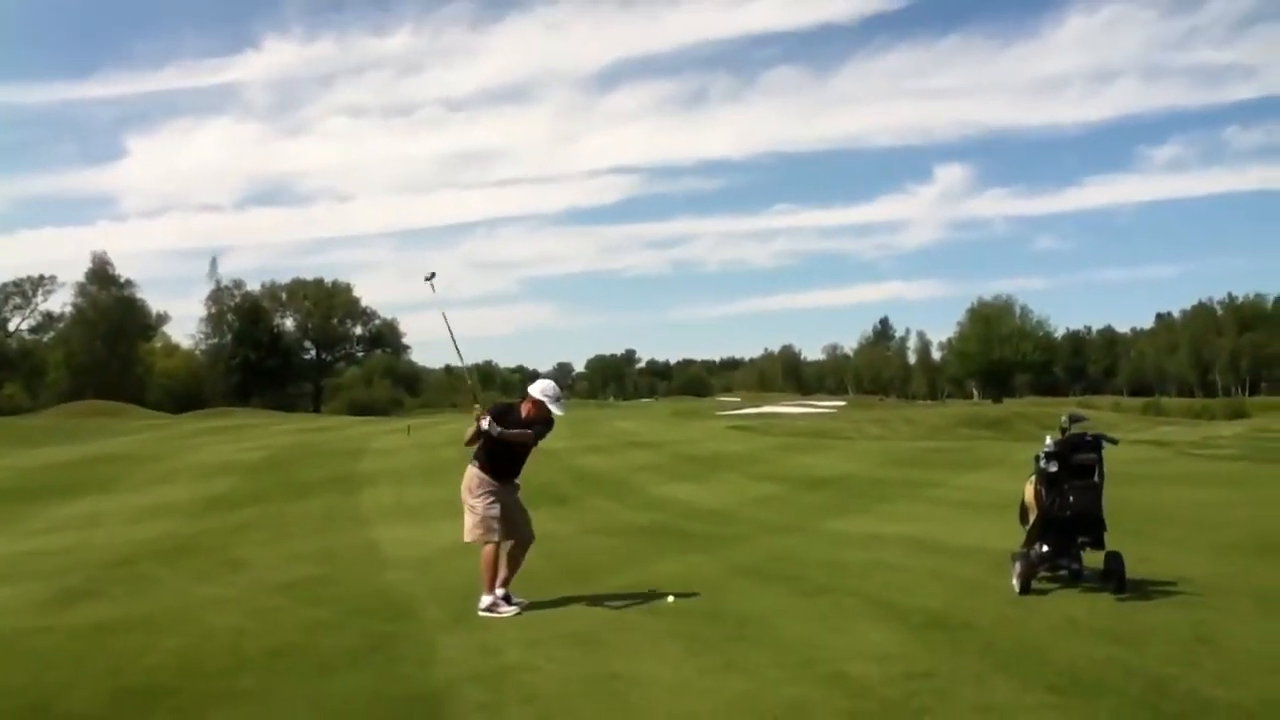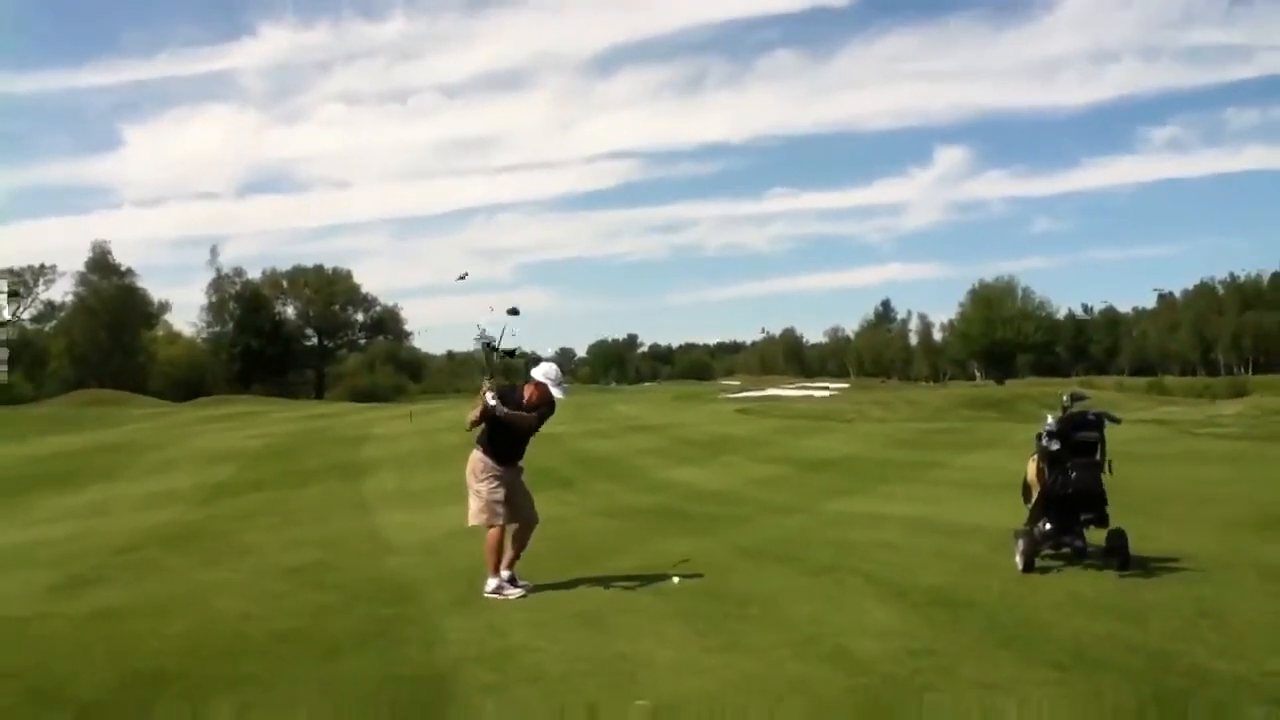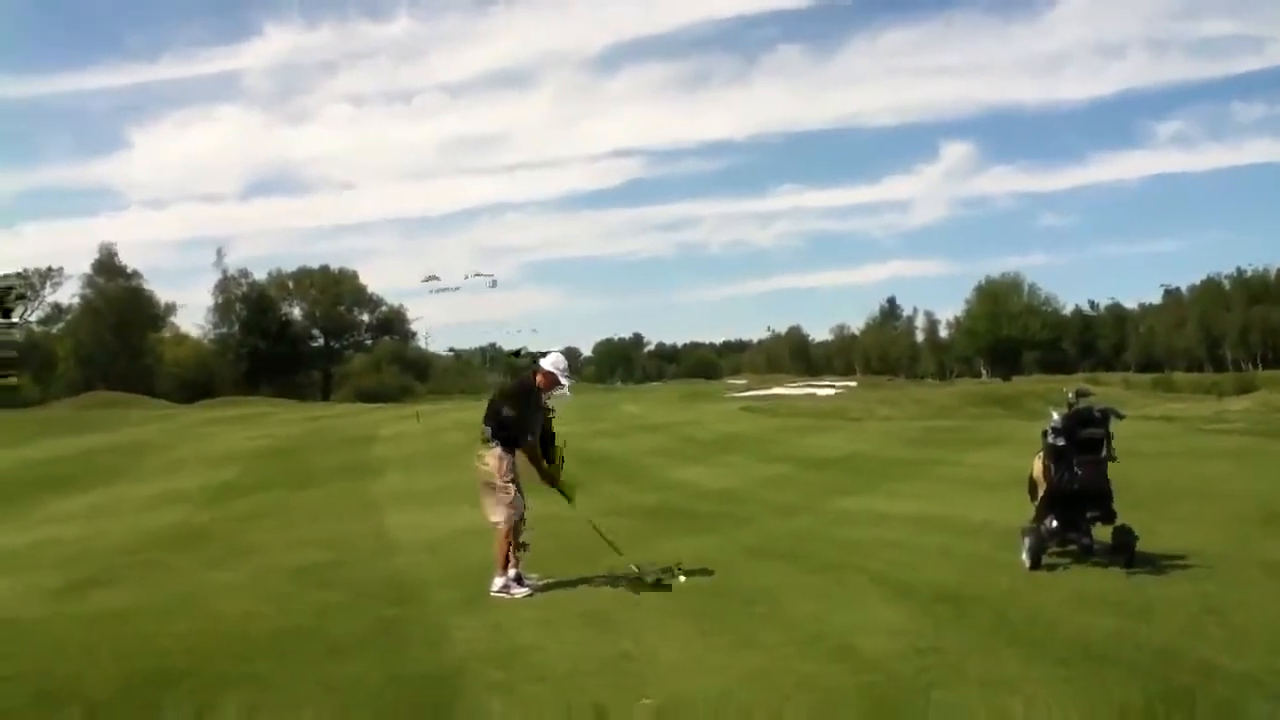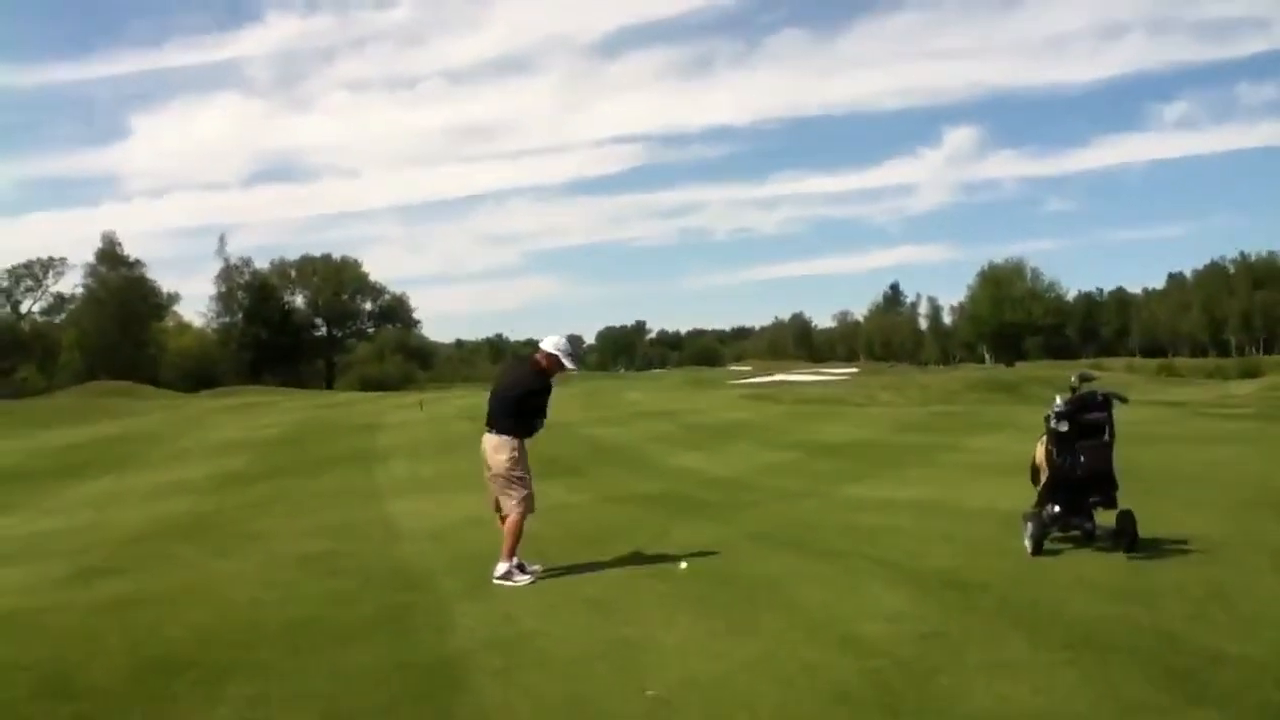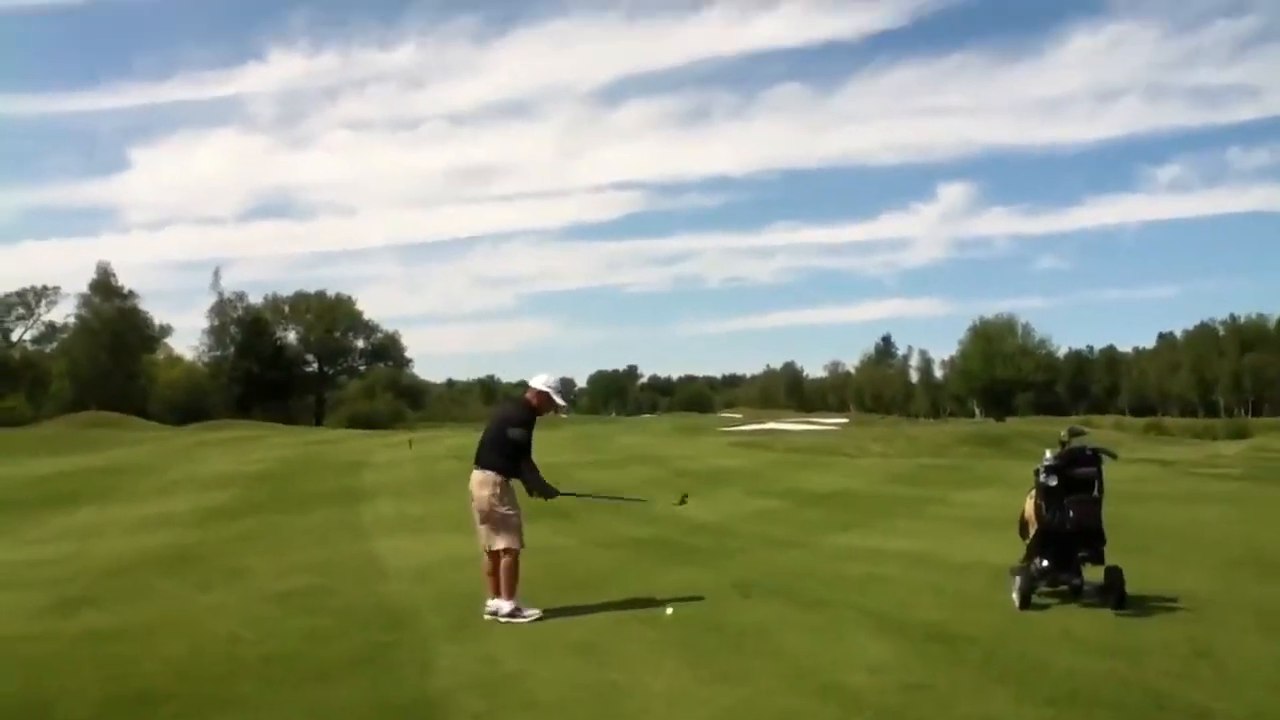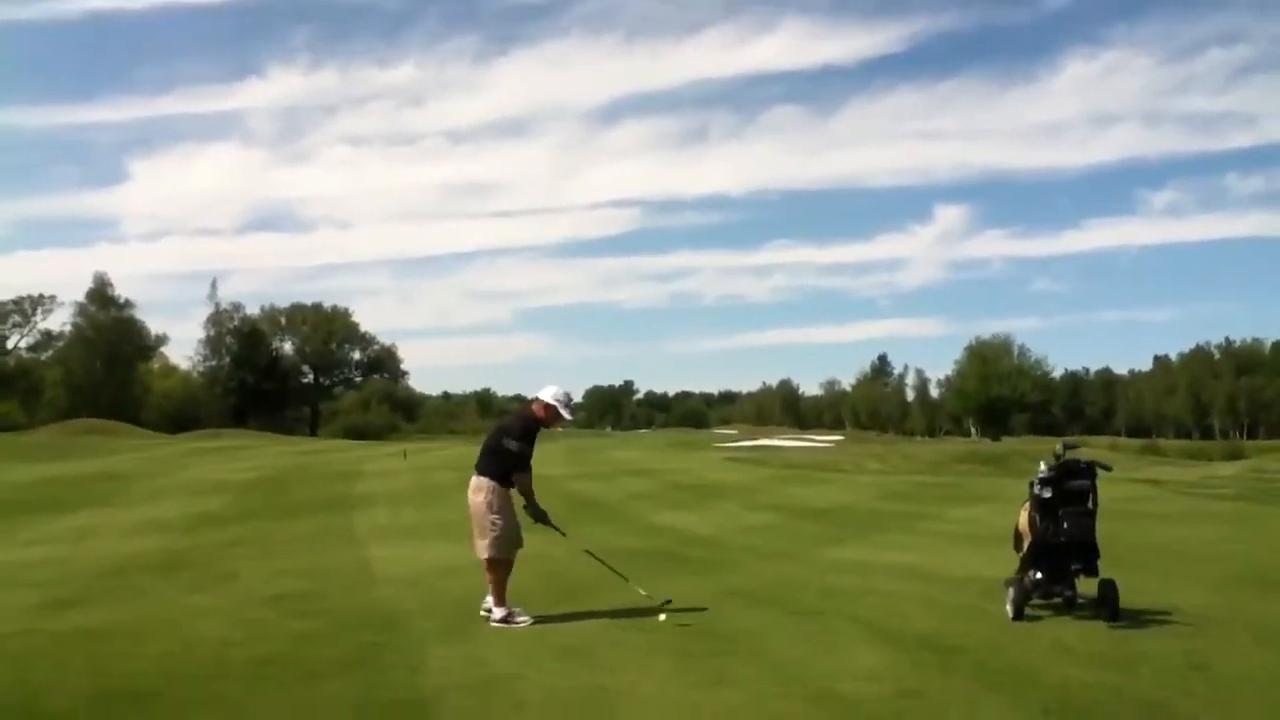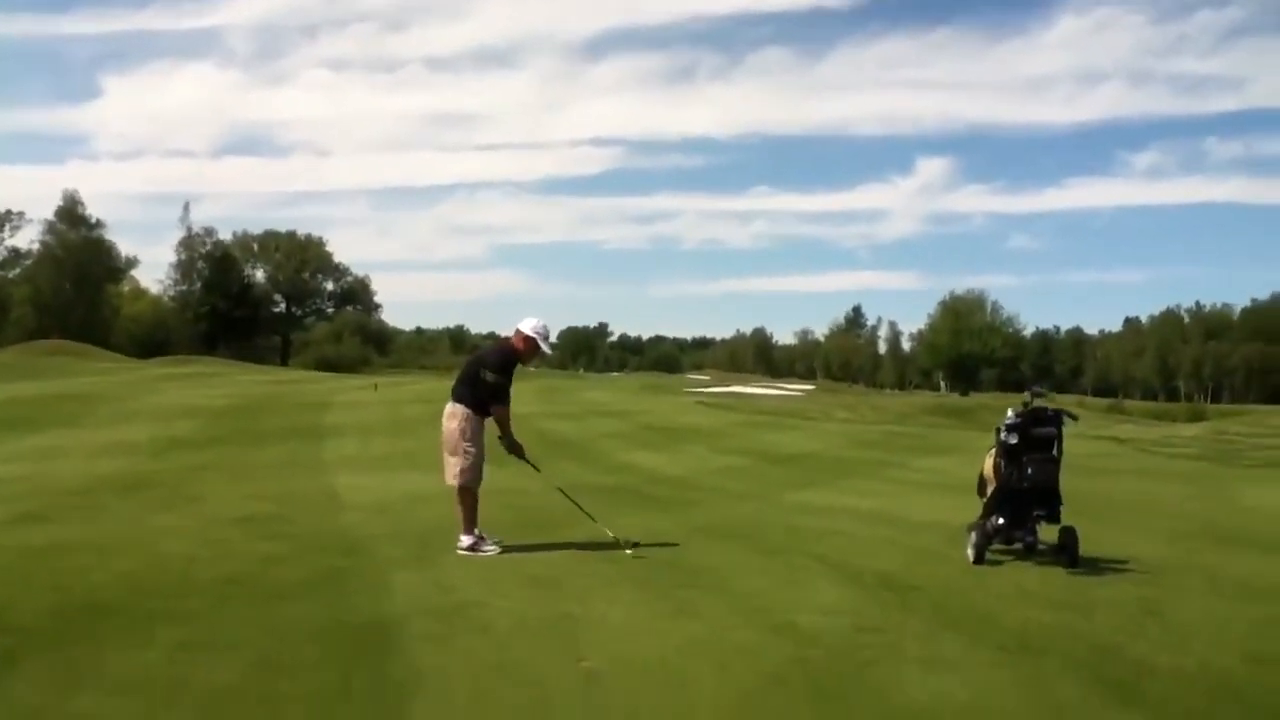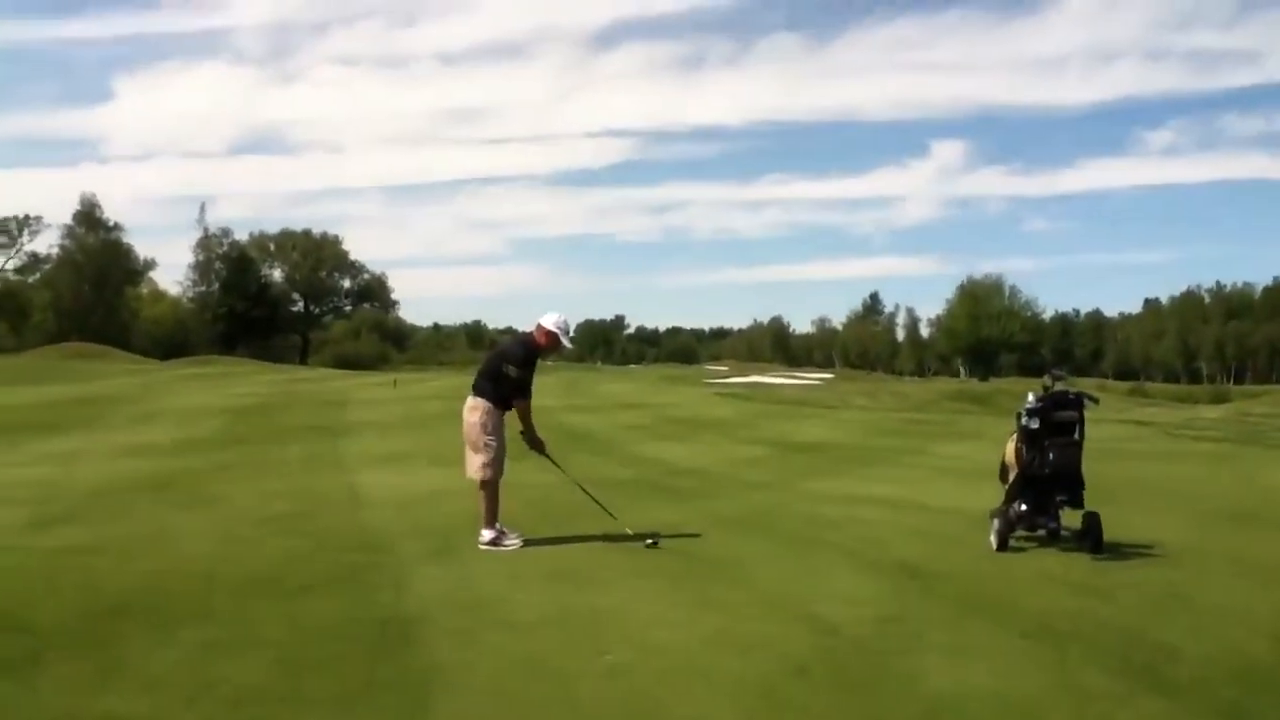
dt=0.4s
person 1, frame 1
left shoulder: (544, 423)
right shoulder: (500, 410)
left elbow: (526, 437)
right elbow: (468, 441)
left wrist: (499, 432)
right wrist: (478, 425)
left hip: (507, 483)
right hip: (481, 479)
left knee: (524, 537)
right knee: (492, 538)
left ankle: (501, 590)
right ankle: (488, 600)
person 1, frame 2
left shoulder: (547, 406)
right shoulder: (502, 393)
left elbow: (528, 421)
right elbow: (471, 425)
left wrist: (504, 412)
right wrist: (484, 403)
left hip: (510, 466)
right hip: (485, 463)
left knee: (528, 520)
right knee: (497, 522)
left ankle: (507, 573)
right ankle: (493, 582)
person 1, frame 3
left shoulder: (535, 391)
right shoulder: (516, 390)
left elbow: (536, 426)
right elbow: (521, 436)
left wrist: (547, 464)
right wrist: (543, 469)
left hip: (504, 454)
right hip: (495, 454)
left knee: (516, 515)
right knee: (508, 517)
left ankle: (513, 572)
right ankle: (500, 580)
person 1, frame 4
left shoulder: (513, 366)
right shoulder: (539, 381)
right elbow: (538, 421)
right wrist: (530, 425)
left hip: (492, 439)
right hip: (508, 444)
left knee: (506, 506)
right knee: (518, 507)
left ankle: (512, 560)
right ankle: (504, 567)
person 1, frame 5
left shoulder: (510, 408)
right shoulder: (522, 416)
right elbow: (522, 458)
left wrist: (530, 482)
right wrist: (539, 484)
left hip: (482, 478)
right hip: (494, 481)
left knee: (493, 547)
right knee: (509, 545)
left ankle: (494, 602)
right ankle: (508, 605)
person 1, frame 6
left shoulder: (525, 423)
right shoulder: (519, 426)
left elbow: (521, 469)
right elbow: (517, 472)
left wrist: (531, 503)
right wrist: (533, 505)
left hip: (495, 487)
right hip: (489, 488)
left knee: (507, 548)
right knee: (497, 551)
left ankle: (493, 600)
right ankle: (499, 611)
person 1, frame 7
left shoulder: (506, 356)
right shoulder: (497, 357)
left elbow: (501, 401)
right elbow: (495, 403)
left wrist: (507, 436)
right wrist: (509, 438)
left hip: (471, 415)
right hip: (463, 415)
left knee: (472, 478)
right knee: (467, 479)
left ankle: (472, 532)
right ankle: (467, 539)
person 1, frame 8
left shoulder: (526, 349)
right shoulder: (519, 351)
left elbow: (521, 395)
right elbow: (518, 397)
left wrist: (529, 431)
right wrist: (531, 433)
left hip: (491, 409)
right hip: (484, 409)
left knee: (492, 472)
right knee: (489, 473)
left ankle: (493, 527)
right ankle: (488, 533)
